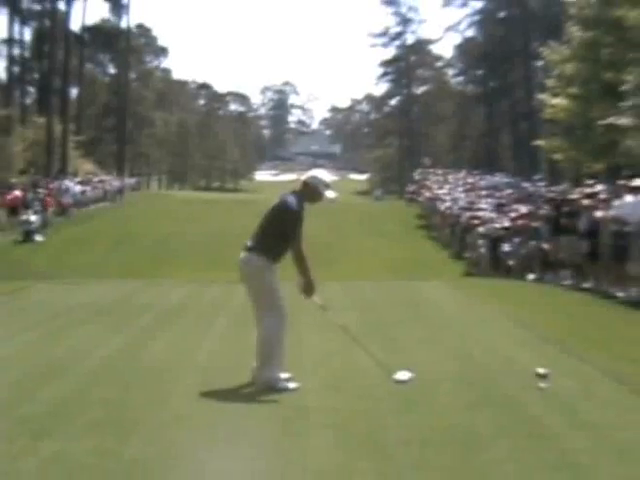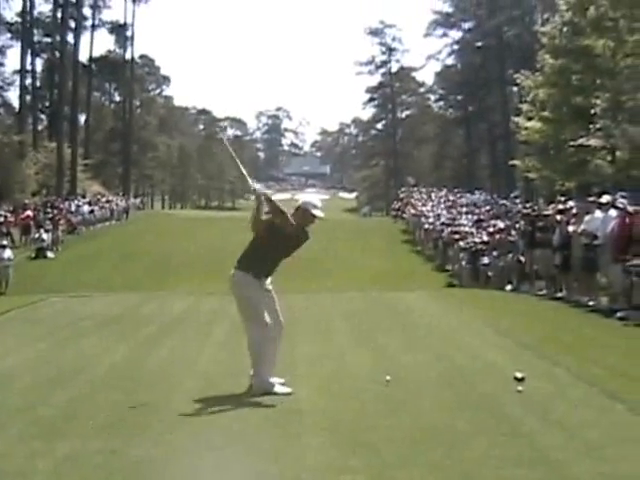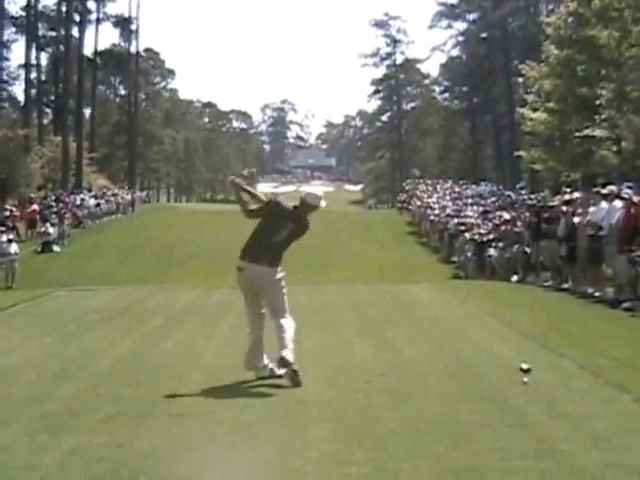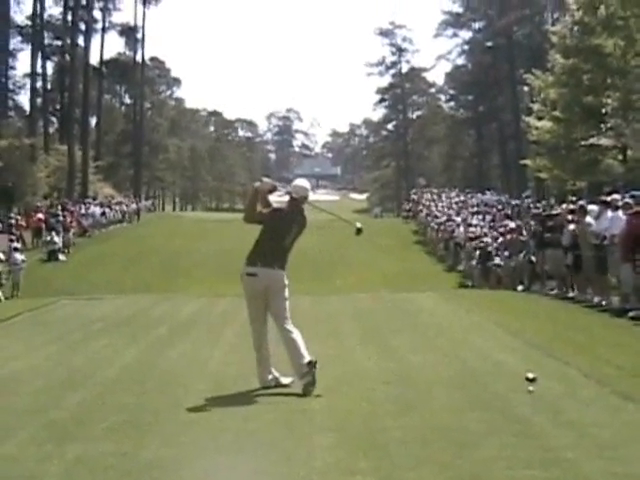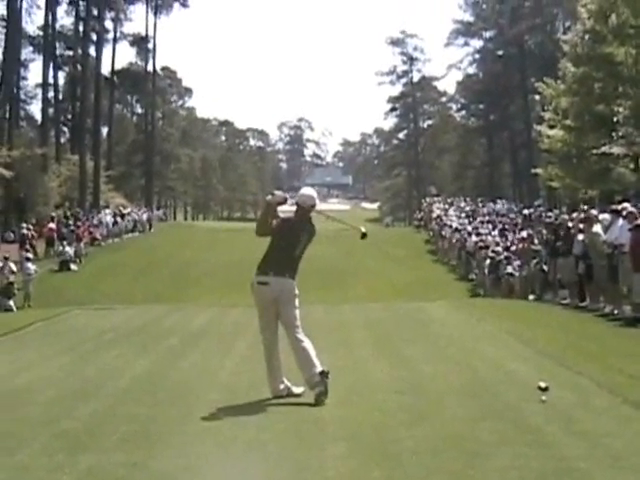
dt=0.7s
person 1, frame 1
left shoulder: (291, 203)
right shoulder: (292, 208)
left elbow: (295, 247)
right elbow: (296, 249)
left wrist: (305, 278)
right wrist: (308, 280)
left hip: (257, 261)
right hip: (258, 263)
left knee: (268, 316)
right knee: (274, 316)
left ankle: (264, 370)
right ankle: (268, 376)
person 1, frame 2
left shoulder: (301, 235)
right shoulder: (272, 216)
left elbow: (288, 225)
right elbow: (256, 228)
left wrist: (269, 200)
right wrist: (259, 203)
left hip: (263, 280)
right hip: (244, 278)
left knee: (275, 327)
right knee: (261, 326)
left ankle: (263, 376)
right ankle: (261, 383)
person 1, frame 3
left shoulder: (278, 207)
right shoulder: (303, 226)
left elbow: (249, 211)
left wrist: (240, 188)
right wrist: (246, 189)
left hip: (245, 267)
right hip: (268, 272)
left knee: (256, 318)
right knee: (282, 318)
left ankle: (260, 365)
right ankle: (286, 357)
person 1, frame 4
left shoulder: (279, 213)
right shoulder: (301, 220)
left elbow: (249, 217)
left wrist: (257, 190)
right wrist: (263, 195)
left hip: (254, 273)
right hip: (276, 275)
left knee: (258, 327)
right knee: (285, 324)
left ankle: (267, 376)
right ankle: (305, 366)
person 1, frame 5
left shoulder: (288, 223)
right shoulder: (310, 229)
left elbow: (261, 231)
left wrist: (270, 204)
right wrist: (273, 208)
left hip: (264, 282)
right hip: (287, 284)
left knee: (269, 337)
right knee: (296, 334)
left ankle: (279, 386)
right ankle: (317, 377)
